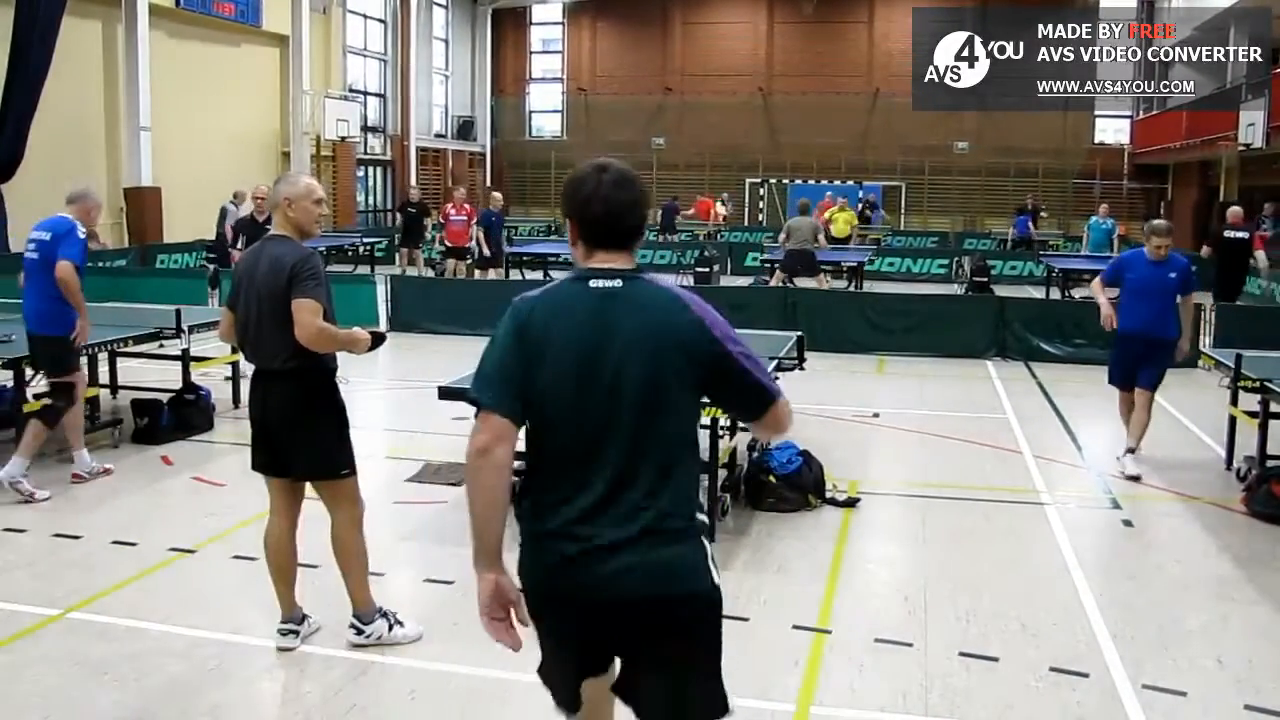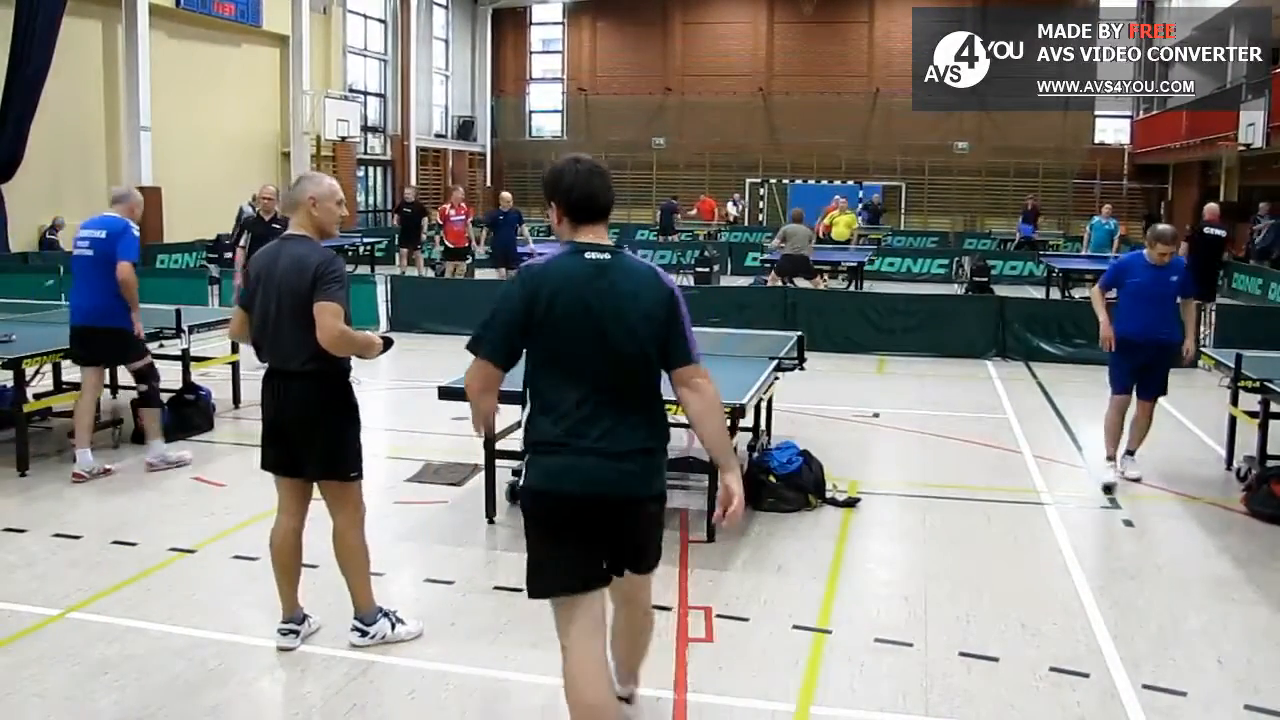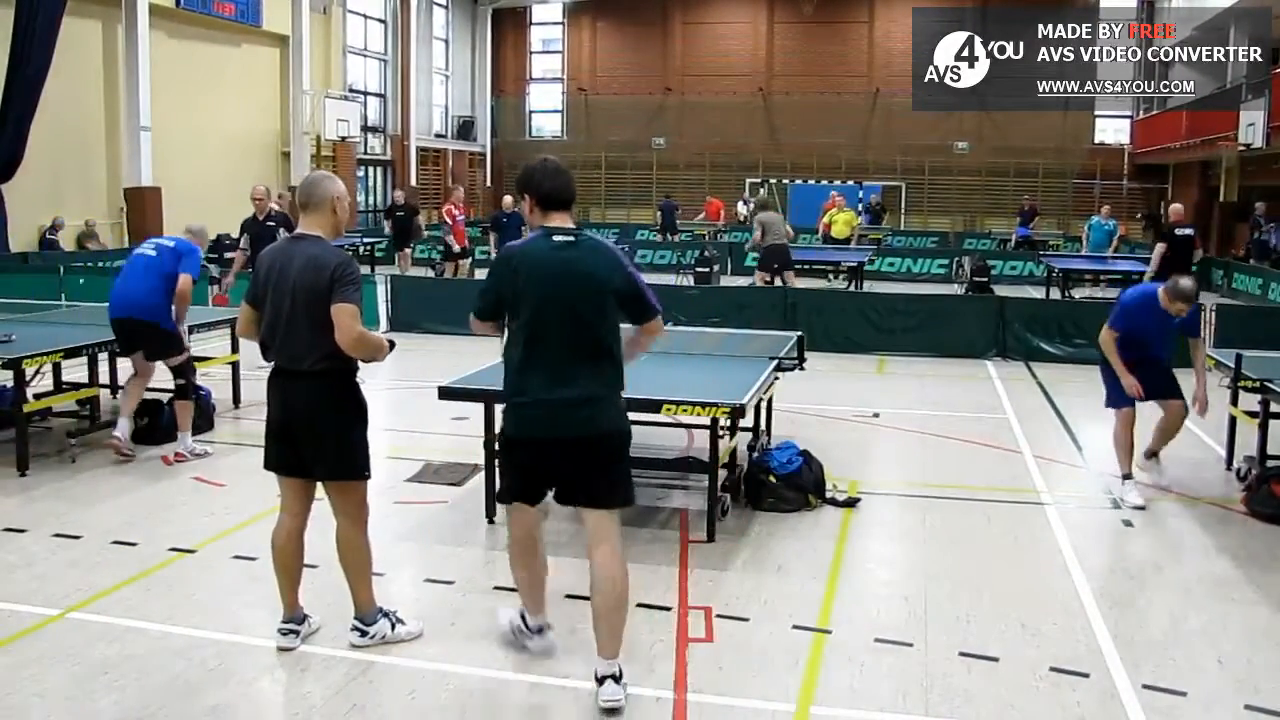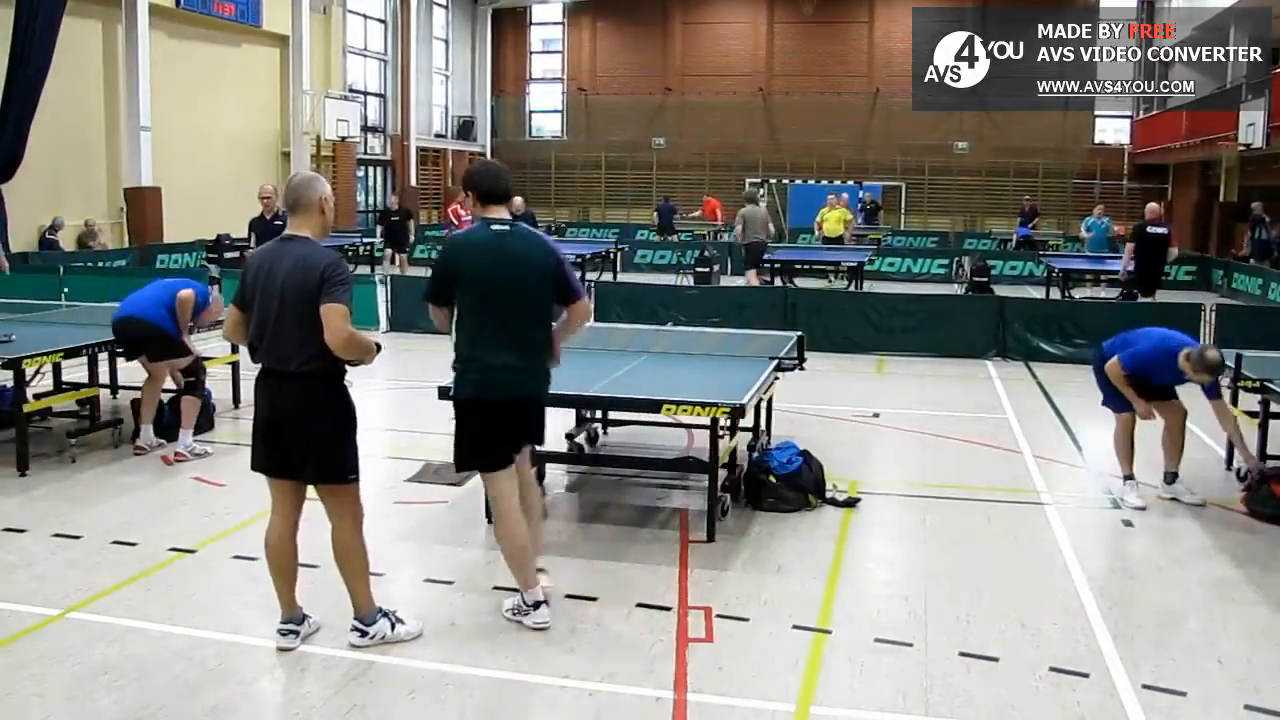
dt=0.4s
person 1, frame 1
left shoulder: (531, 316)
right shoulder: (688, 315)
left elbow: (488, 446)
right elbow: (774, 417)
left wrist: (488, 567)
left hip: (560, 567)
right hip: (669, 569)
person 1, frame 2
left shoulder: (534, 278)
right shoulder: (654, 283)
left elbow: (482, 379)
right elbow: (693, 384)
left wrist: (483, 422)
right wrist: (729, 468)
left hip: (558, 477)
right hip: (637, 475)
left knee: (579, 630)
right knee: (634, 587)
person 1, frame 3
left shoulder: (514, 257)
right shoulder: (608, 257)
left elbow: (484, 325)
right elbow: (652, 325)
right wrist: (620, 352)
left hip: (529, 419)
right hip: (600, 419)
left knee: (524, 522)
right knee: (604, 540)
left ankle: (534, 623)
right ankle: (609, 674)
person 1, frame 4
left shoulder: (458, 247)
right shoulder: (541, 245)
left elbow: (438, 317)
right elbow: (580, 310)
right wrist: (553, 341)
left hip: (480, 384)
right hip: (530, 382)
left knee: (501, 490)
right knee: (520, 465)
left ankle: (532, 599)
right ankle: (533, 567)
person 2, frame 1
left shoulder: (248, 261)
right shoulder: (302, 260)
left elbow: (228, 331)
right elbow: (310, 332)
right wrist: (352, 340)
left hip: (265, 392)
right hip: (307, 394)
left knee: (282, 510)
right knee: (346, 508)
left ankle: (290, 620)
right ankle: (366, 618)
person 2, frame 2
left shoulder: (262, 260)
right shoulder: (323, 262)
left elbow: (238, 329)
right elbow: (331, 336)
right wrist: (367, 344)
left hip: (277, 391)
right hip: (320, 394)
left knee: (290, 510)
right knee: (348, 512)
left ankle: (291, 620)
right ankle: (368, 619)
person 2, frame 3
left shoulder: (268, 258)
right shoulder: (337, 263)
left elbow: (245, 328)
right elbow: (350, 338)
right wrist: (380, 347)
left hip: (283, 391)
right hip: (329, 395)
left knee: (292, 510)
right knee: (351, 512)
left ankle: (290, 620)
right ankle: (368, 620)
person 2, frame 4
left shoulder: (257, 260)
right shoulder: (327, 263)
left elbow: (233, 330)
right elbow: (339, 338)
right wrist: (367, 350)
left hip: (271, 393)
right hip: (317, 397)
left knee: (283, 512)
right knee: (345, 514)
left ankle: (290, 620)
right ankle: (368, 620)
person 3, frame 1
left shoulder: (39, 229)
right shoulder: (74, 230)
right elbow: (64, 273)
right wrist: (83, 314)
left hip: (37, 324)
right hip: (58, 326)
left knee: (75, 388)
right knee: (62, 398)
left ankle: (83, 464)
person 3, frame 2
left shoulder: (85, 227)
right shoulder: (126, 228)
right elbow: (124, 274)
right wrist: (135, 311)
left hip: (81, 319)
right hip: (113, 319)
left knee: (90, 387)
right knee: (147, 379)
left ankle: (83, 462)
right ankle: (157, 453)
person 3, frame 3
left shoulder: (149, 243)
right shoulder: (192, 250)
right elbow: (183, 288)
right wrist: (180, 323)
left hip: (118, 309)
right hip: (151, 314)
left knee: (142, 372)
right knee: (184, 373)
left ankle: (121, 431)
right ankle: (185, 446)
person 3, frame 4
right shoulder: (203, 292)
right elbow: (184, 297)
left wrist: (178, 379)
right wrist: (184, 334)
left hip: (122, 320)
right hip: (150, 322)
left knee: (157, 373)
right knee: (195, 373)
left ankle: (145, 438)
right ankle: (185, 445)
person 4, frame 1
left shoulder: (1181, 266)
right shoulder: (1126, 261)
left elbow: (1187, 301)
right elbow: (1097, 283)
left wrist: (1185, 338)
right wrist: (1104, 302)
left hip: (1161, 343)
right hip: (1127, 338)
left knee: (1143, 397)
right knee: (1126, 394)
left ankle: (1129, 454)
right ankle: (1132, 442)
person 4, frame 2
left shoulder: (1181, 268)
right shoulder: (1124, 264)
left elbow: (1187, 302)
right elbow: (1097, 291)
left wrist: (1189, 337)
right wrist: (1104, 322)
left hip: (1162, 347)
right hip: (1125, 344)
left knee: (1146, 406)
right knee: (1120, 400)
left ankle: (1128, 456)
right ankle: (1110, 461)
person 4, frame 3
left shoulder: (1188, 309)
right shoulder: (1133, 300)
left elbow: (1196, 344)
right elbow: (1105, 337)
left wrist: (1201, 386)
right wrist: (1124, 375)
left hip: (1155, 360)
right hip: (1121, 361)
left knee: (1177, 408)
right knee: (1125, 413)
left ankle: (1151, 454)
right ankle: (1127, 481)
person 4, frame 4
left shoulder: (1204, 362)
right shoulder: (1154, 353)
left elbow: (1222, 412)
right elbow: (1111, 368)
left wrist: (1246, 455)
right wrist: (1136, 401)
left hip: (1144, 372)
right hip: (1111, 364)
left knee: (1177, 414)
right knee: (1126, 416)
left ankle: (1170, 481)
right ankle: (1129, 483)
